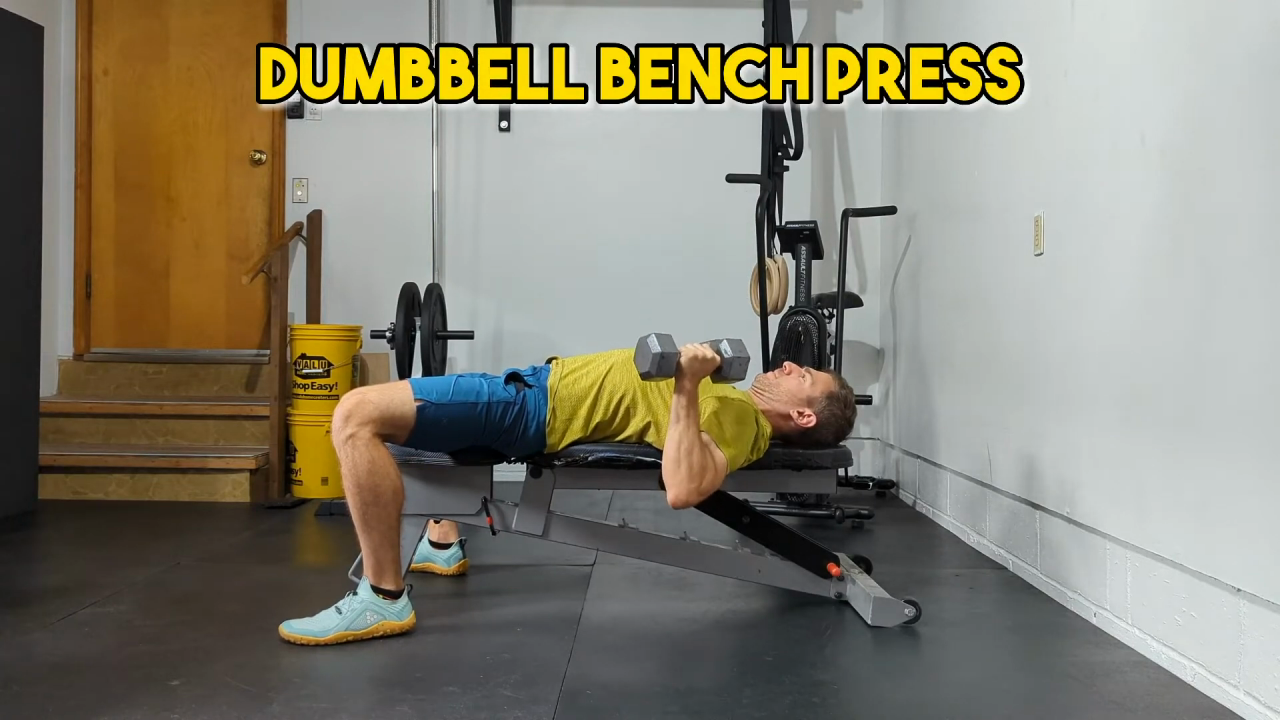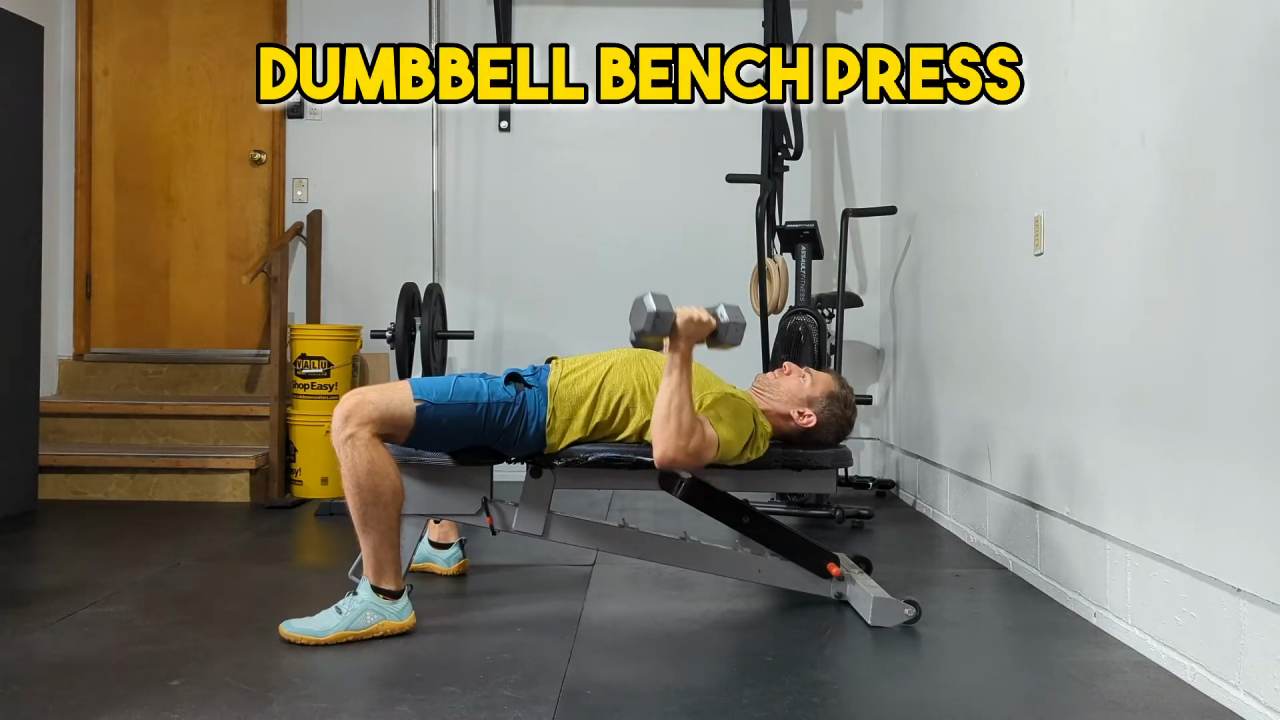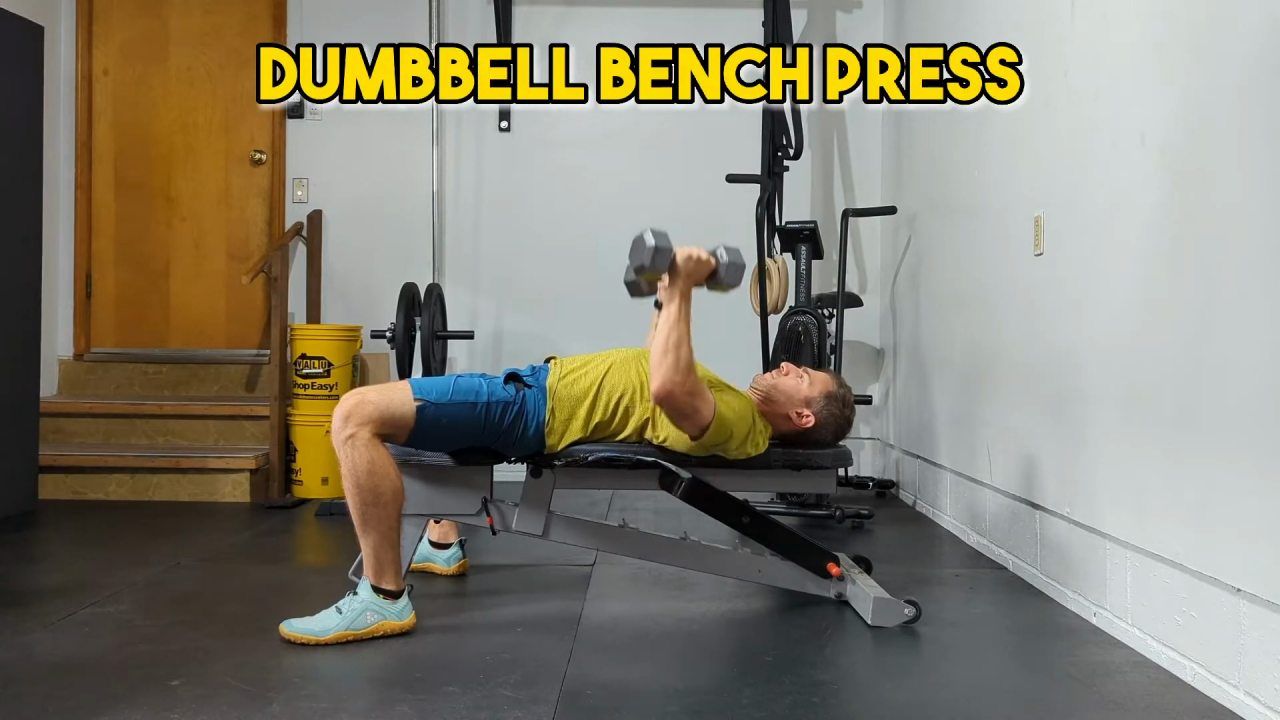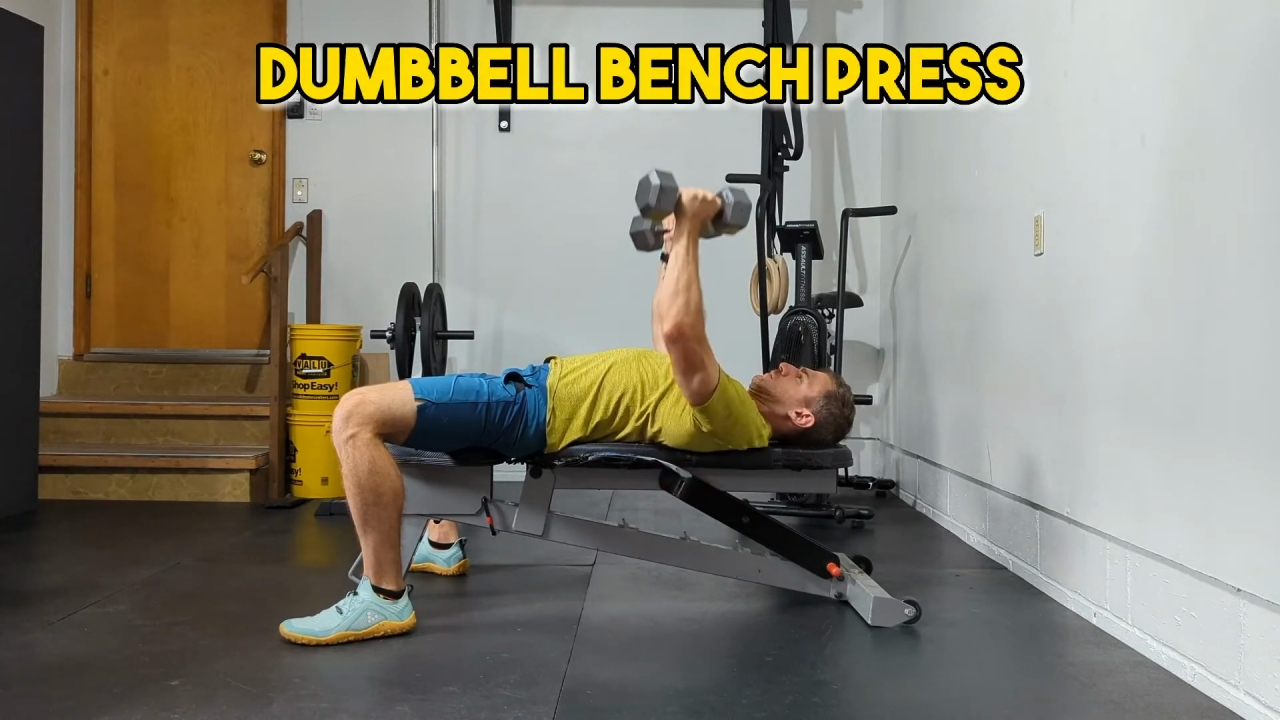
dt=0.2s
person 1, frame 1
left shoulder: (738, 425)
right shoulder: (738, 407)
left elbow: (682, 490)
left wrist: (685, 389)
left hip: (536, 407)
left knee: (358, 414)
right knee: (419, 402)
left ankle: (384, 597)
right ankle: (441, 544)
person 1, frame 2
left shoulder: (739, 425)
right shoulder: (738, 409)
left elbow: (670, 451)
left wrist: (681, 350)
right wrist: (679, 341)
left hip: (535, 407)
left knee: (357, 415)
right knee: (418, 397)
left ankle: (383, 597)
right ankle: (442, 543)
person 1, frame 3
left shoulder: (736, 425)
right shoulder: (735, 405)
left elbow: (664, 386)
right elbow: (666, 366)
left wrist: (683, 289)
right wrist: (672, 291)
left hip: (534, 408)
left knee: (357, 417)
right knee: (413, 399)
left ankle: (384, 598)
right ankle: (442, 545)
person 1, frame 4
left shoulder: (733, 421)
right shoulder: (736, 407)
left elbow: (674, 328)
right elbow: (677, 327)
left wrist: (688, 232)
right wrist: (678, 244)
left hip: (535, 408)
right hip: (544, 384)
left knee: (358, 416)
right knee: (416, 395)
left ankle: (384, 599)
right ankle: (442, 545)
